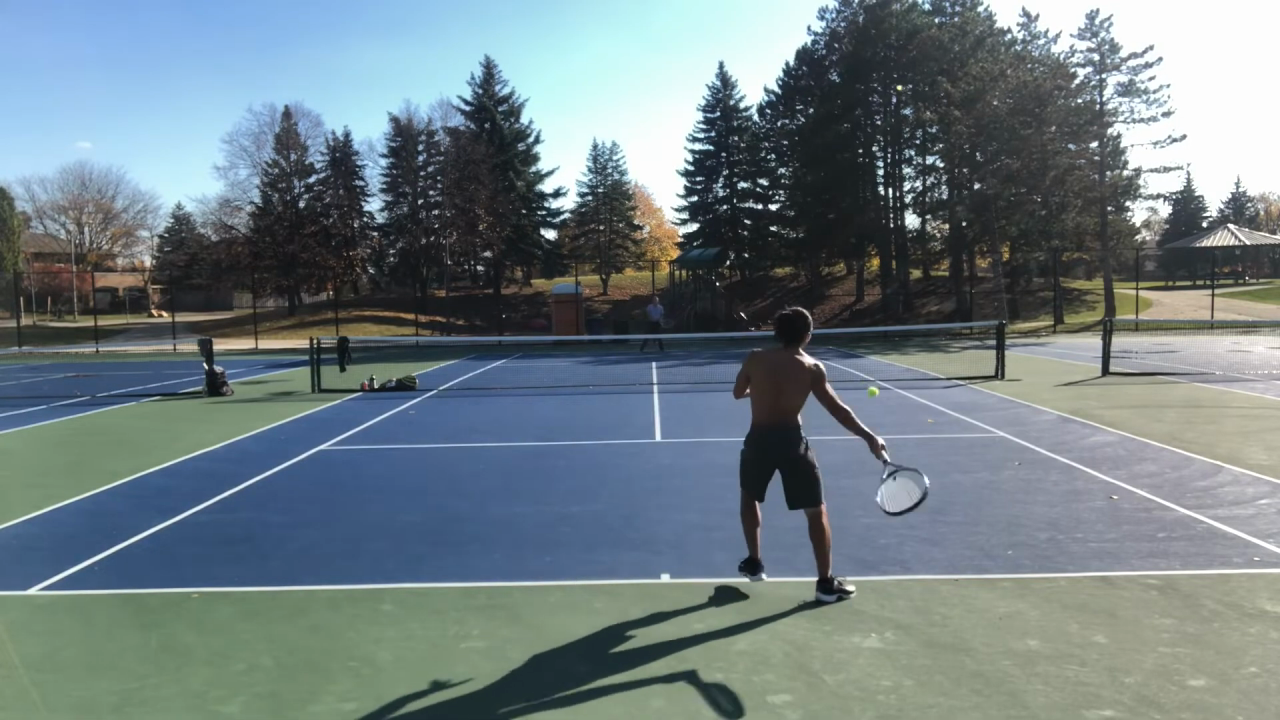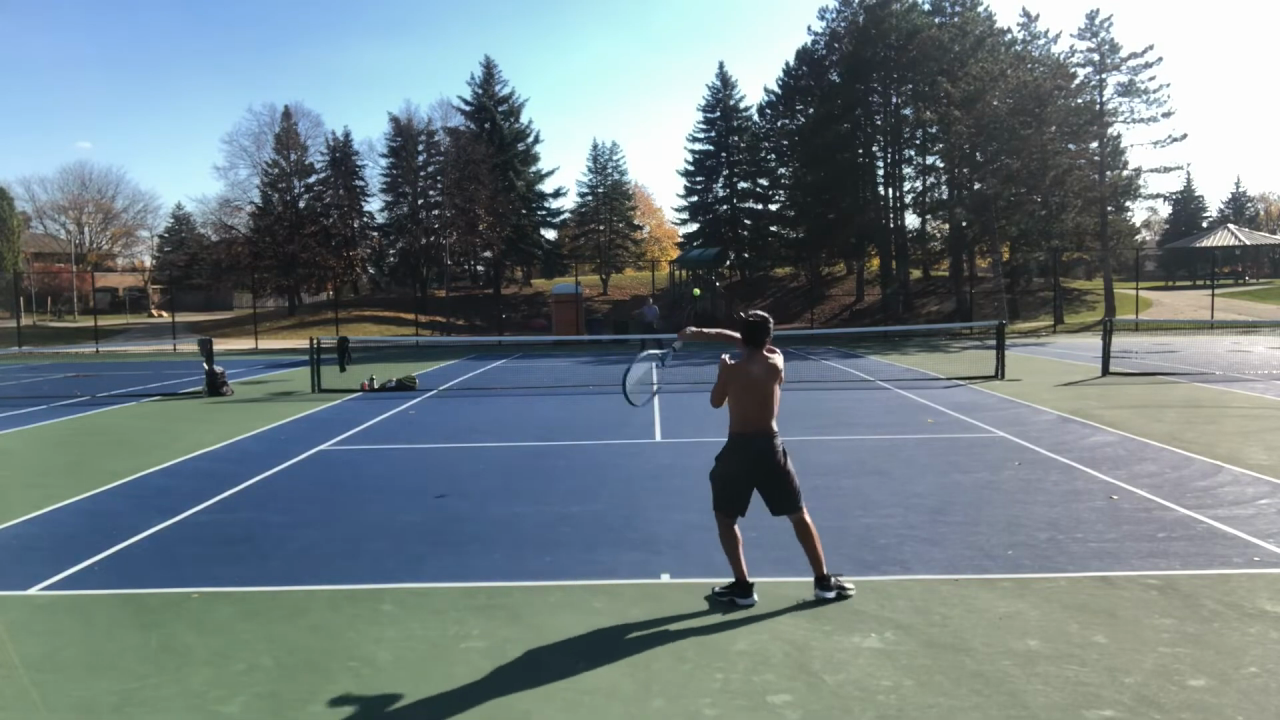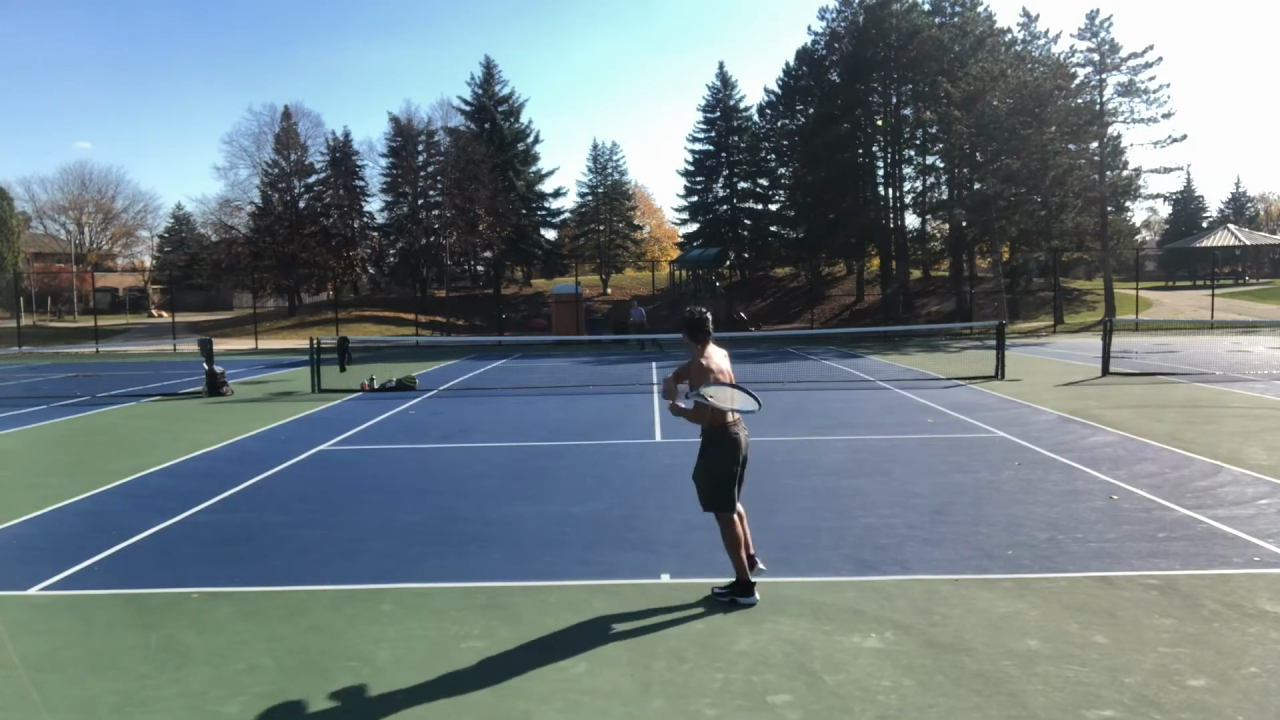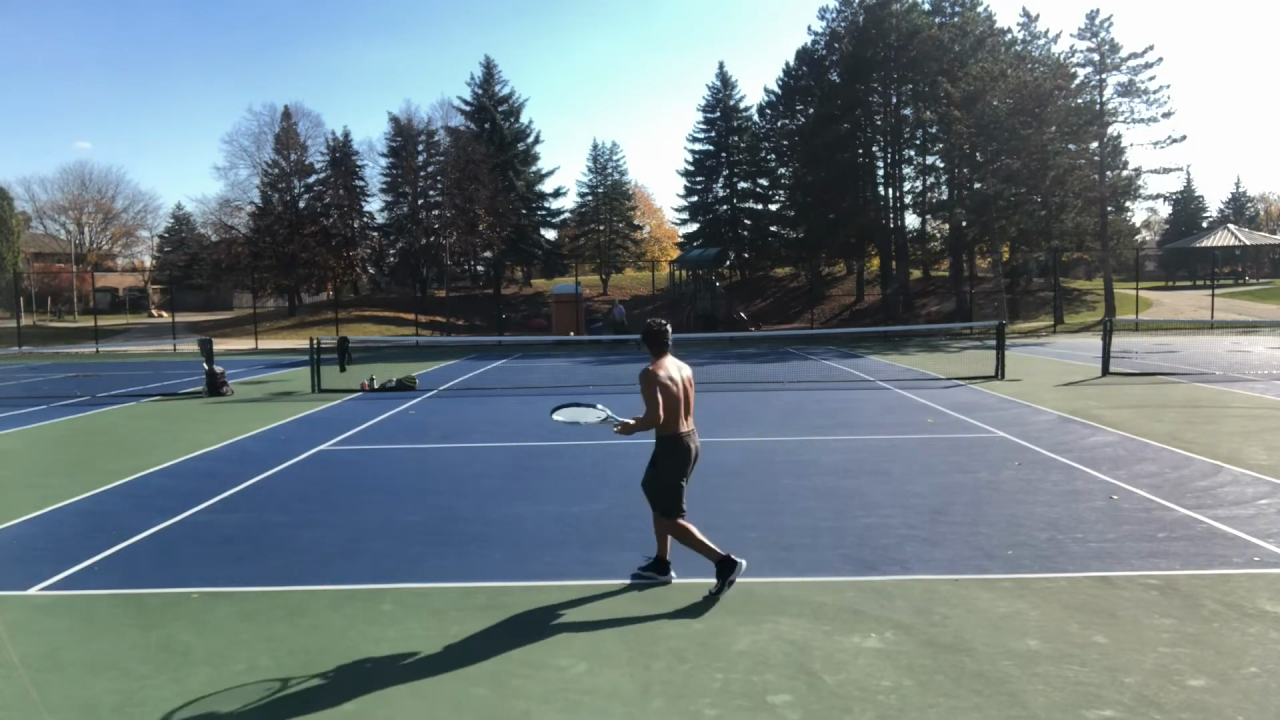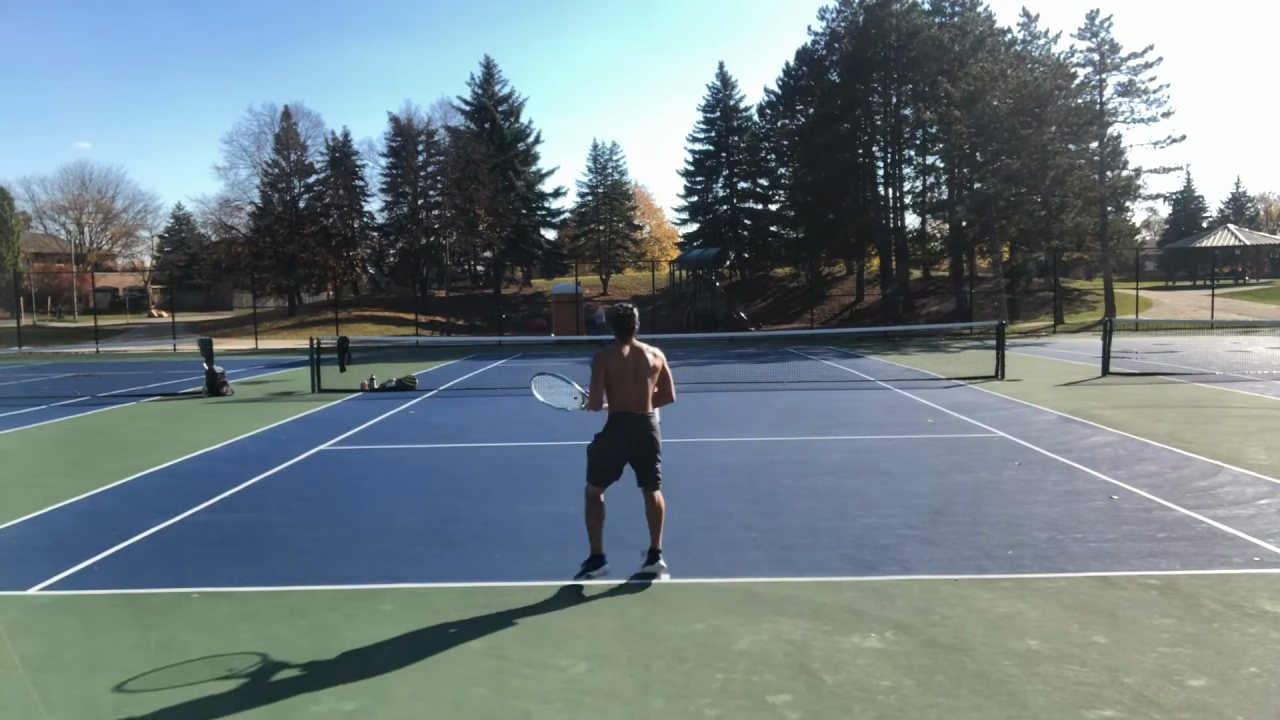
dt=0.3s
person 1, frame 1
left shoulder: (755, 359)
right shoulder: (813, 368)
left elbow: (738, 393)
right elbow: (837, 409)
right wrist: (870, 438)
left hip: (759, 440)
right hip: (791, 440)
left knee: (749, 498)
right knee: (816, 511)
left ankle: (754, 562)
right ankle: (825, 583)
person 1, frame 2
left shoulder: (732, 370)
right shoulder: (776, 361)
left elbow: (716, 402)
right elbow: (744, 342)
right wrist: (701, 333)
left hip: (739, 448)
right hip: (771, 446)
left knee: (725, 517)
right knee: (799, 514)
left ankle: (742, 586)
right ankle: (824, 580)
person 1, frame 3
left shoulder: (701, 365)
right shoulder: (720, 354)
left elbow: (705, 414)
right elbow: (683, 372)
left wrist: (679, 411)
right wrist: (671, 380)
left hip: (720, 440)
right hip: (738, 432)
left knee: (723, 513)
right knee: (731, 503)
left ankle: (745, 585)
right ankle: (750, 557)
person 1, frame 4
left shoulder: (650, 374)
right shoulder: (684, 368)
left elbow: (656, 418)
left wrist: (632, 427)
right wrist: (640, 420)
left hip: (671, 447)
right hip: (690, 441)
left knee: (669, 519)
right knee: (660, 501)
left ankle: (725, 562)
right ankle: (661, 564)
person 1, frame 5
left shoulder: (604, 357)
right shoulder: (656, 355)
left elbow: (596, 402)
right elbow: (669, 396)
left wrist: (591, 403)
left hip: (618, 427)
right hip: (648, 427)
left knee: (594, 491)
right knee: (652, 491)
left ankle: (597, 558)
right ankle: (655, 555)
